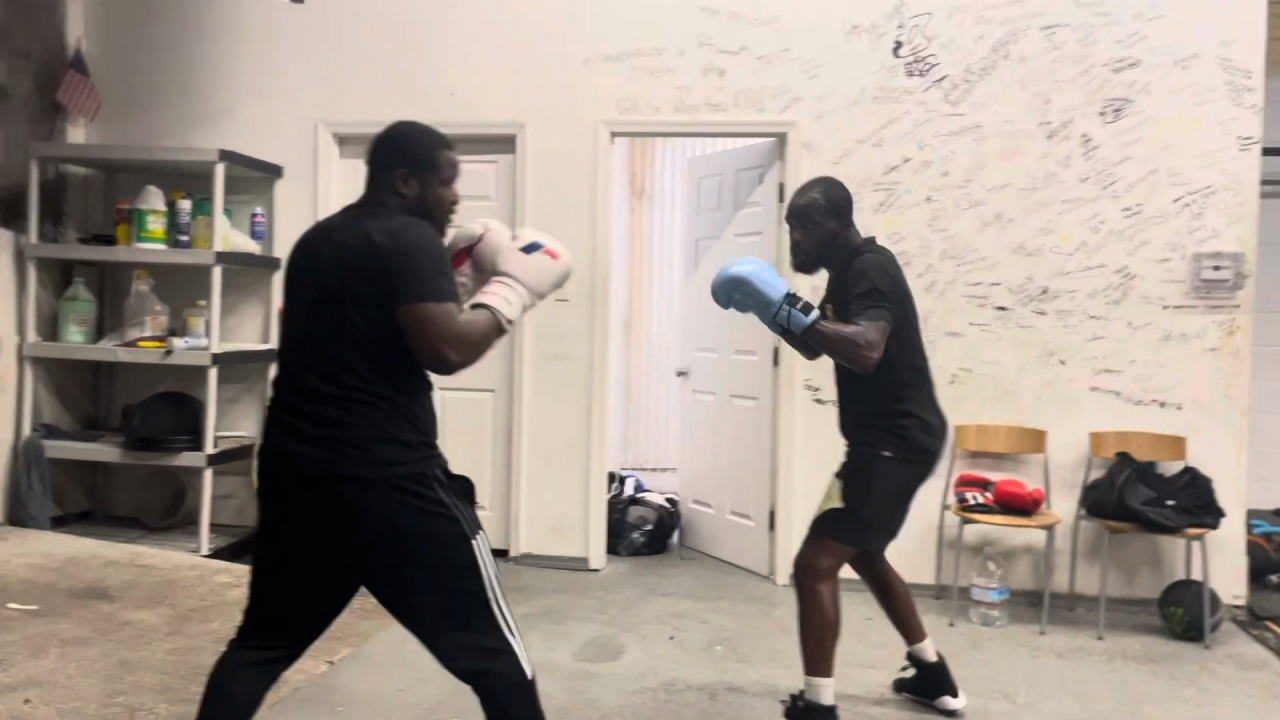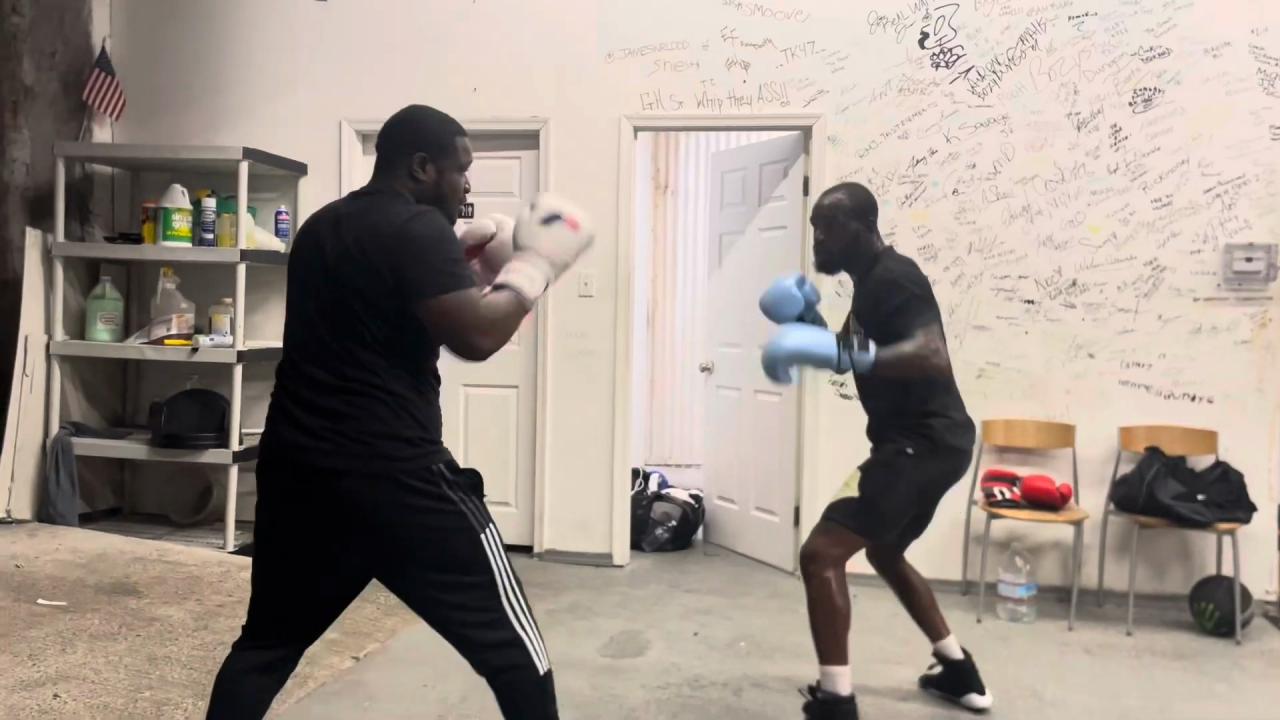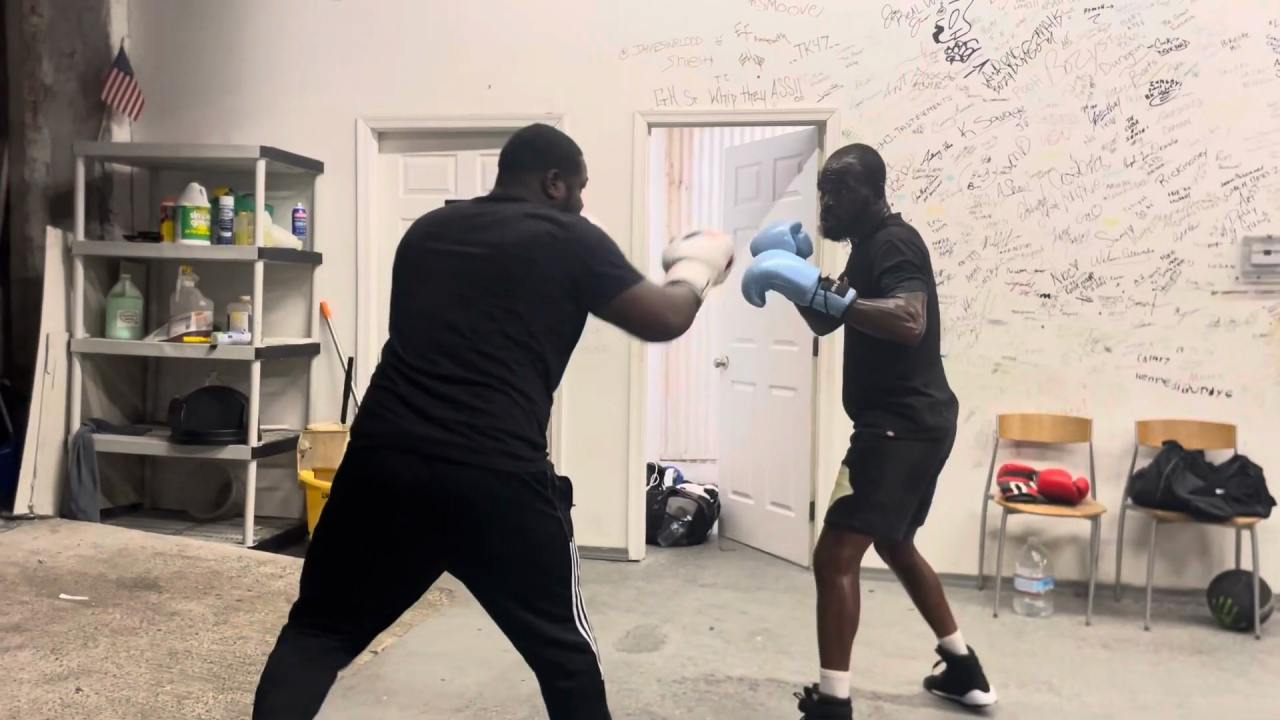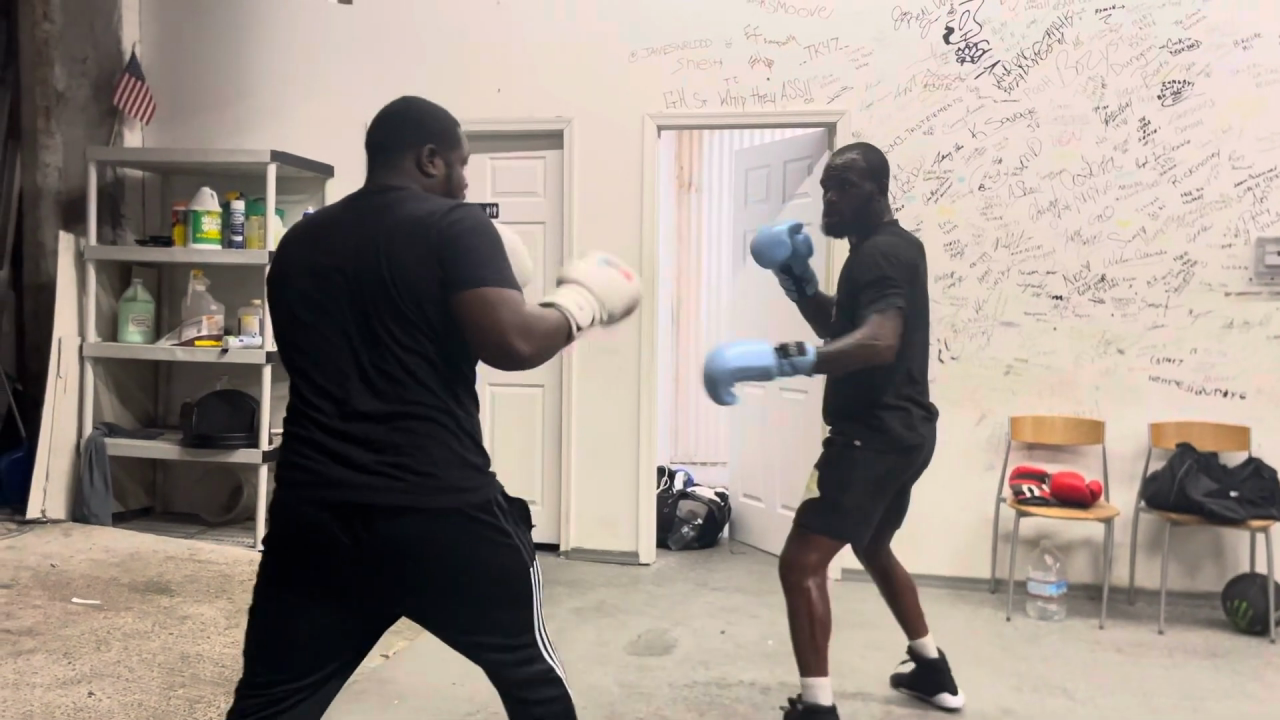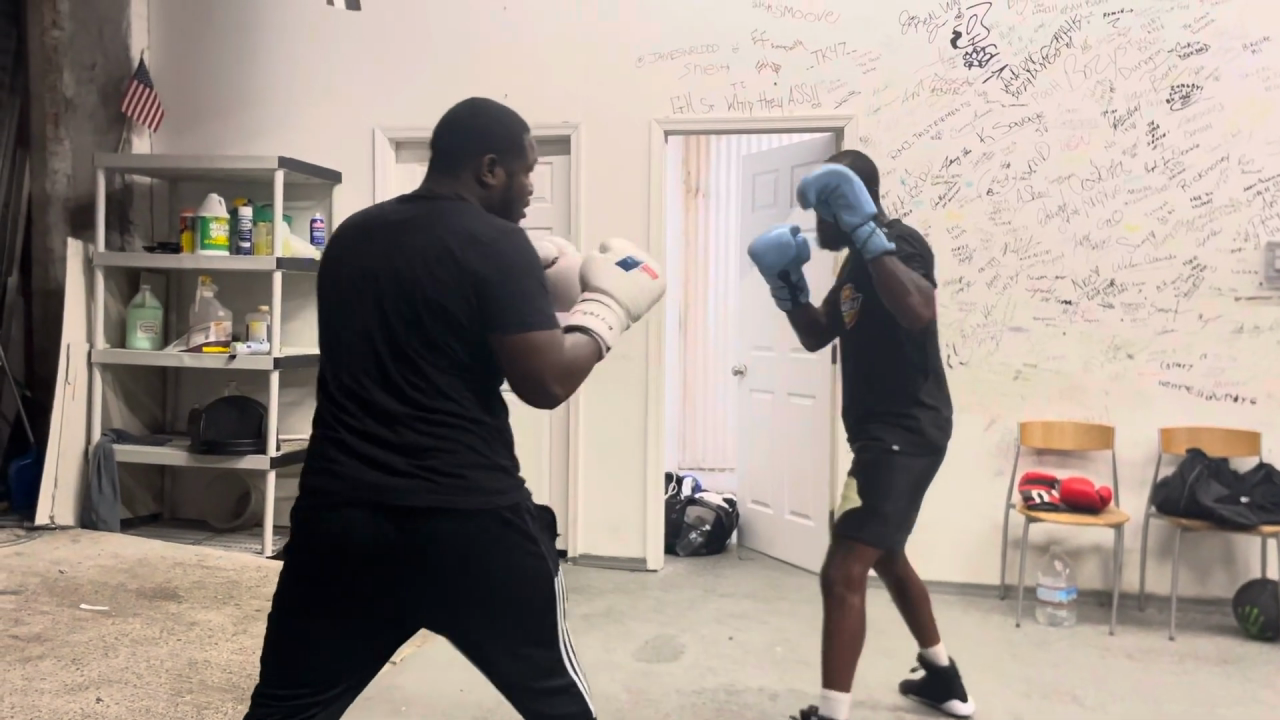
dt=0.5s
person 1, frame 1
left shoulder: (318, 241)
right shoulder: (408, 242)
right elbow: (447, 350)
left wrist: (449, 282)
right wrist: (513, 287)
left hip: (295, 472)
right hip: (391, 480)
left knee: (264, 639)
right knee: (489, 648)
person 1, frame 2
left shoulder: (321, 227)
right shoulder: (418, 228)
right elbow: (474, 336)
left wrist: (456, 271)
right wrist: (537, 261)
left hip: (295, 467)
right hip: (394, 476)
left knee: (266, 642)
right knee: (509, 646)
person 1, frame 3
left shoulder: (426, 231)
right shoulder: (569, 239)
right elbow: (660, 320)
right wrist: (700, 261)
left hip: (384, 459)
right hip: (497, 475)
left knee: (316, 636)
right knee: (563, 647)
person 1, frame 4
left shoulder: (296, 245)
right shoulder: (453, 226)
right elbow: (512, 343)
right wrist: (584, 298)
left hip: (314, 509)
right hip: (442, 509)
person 1, frame 5
left shoulder: (352, 238)
right shoulder: (496, 246)
right elbow: (546, 383)
right wrist: (608, 307)
left hip: (340, 514)
right hip: (472, 519)
person 2, frame 1
left shoulder: (872, 270)
right shoulder: (848, 268)
left elbow: (865, 352)
right elbow: (819, 345)
left wrist: (786, 309)
right wrist: (777, 306)
left hip: (893, 444)
right hip: (897, 440)
left knee: (815, 565)
right knee: (864, 553)
right ankle: (934, 676)
person 2, frame 2
left shoulder: (892, 277)
right shoulder: (871, 279)
left elbow: (932, 357)
right elbow: (852, 356)
left wrist: (845, 353)
right wrist: (808, 325)
left hip: (924, 444)
right hip: (927, 441)
left knee: (821, 555)
right knee: (884, 549)
right ankle: (960, 671)
person 2, frame 3
left shoulder: (894, 245)
right shoulder: (871, 247)
left elbow: (910, 323)
right elbow: (827, 322)
left wrist: (820, 290)
right wrist: (800, 279)
left hip: (900, 426)
right hip: (917, 423)
left knee: (835, 556)
right knee: (895, 545)
right ankle: (964, 669)
person 2, frame 4
left shoulder: (882, 253)
right shoulder: (890, 247)
left elbow: (878, 343)
right elbow: (838, 326)
left wrist: (782, 359)
right wrist: (798, 279)
left hip: (873, 435)
right hip: (904, 432)
left knee: (801, 563)
right knee: (872, 548)
right ankle: (933, 671)
person 2, frame 5
left shoulder: (900, 244)
right shoulder: (856, 261)
left elbow: (917, 312)
right elbow: (817, 337)
left wrist: (866, 230)
right wrist: (787, 284)
left hip: (902, 436)
right hip: (887, 434)
left knee: (843, 573)
right knee: (885, 556)
